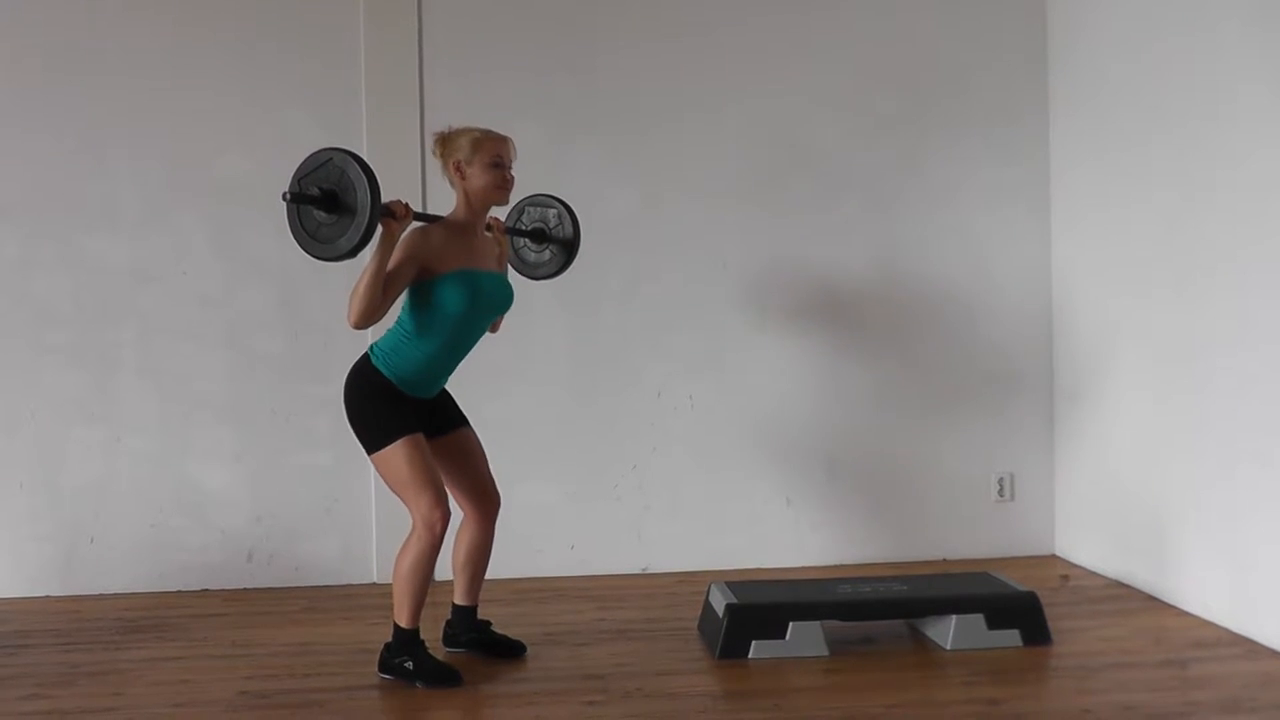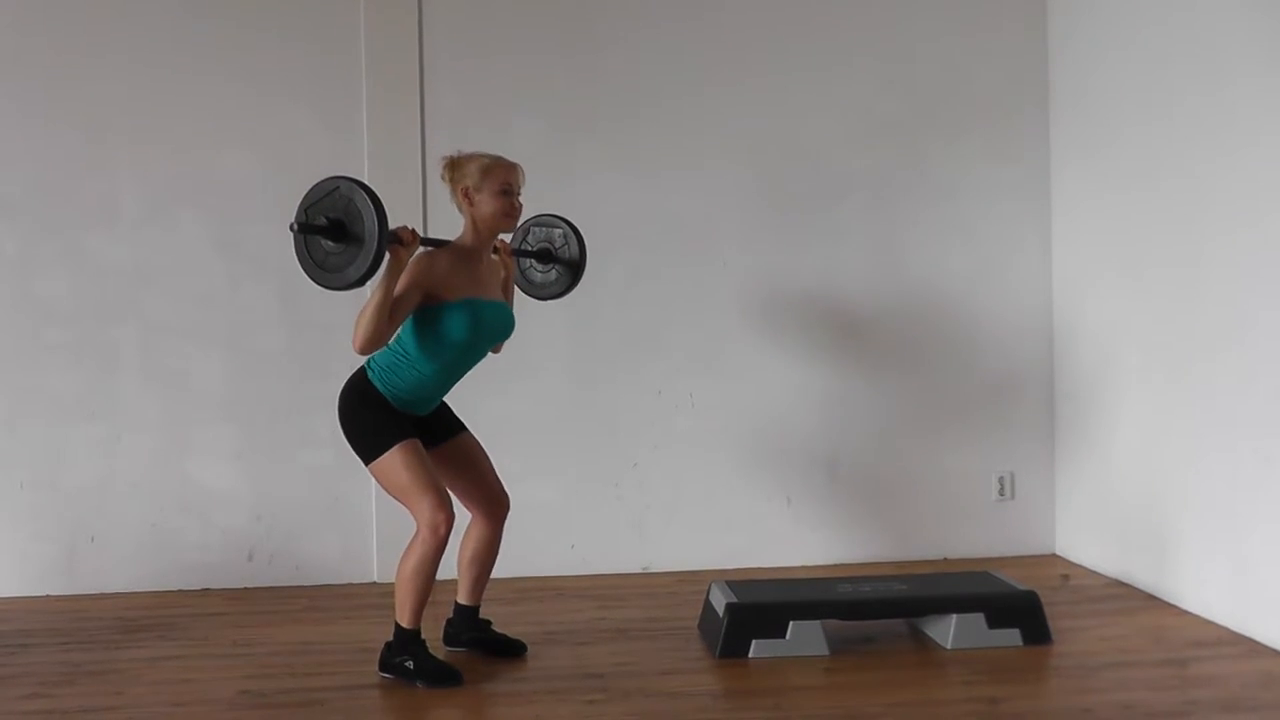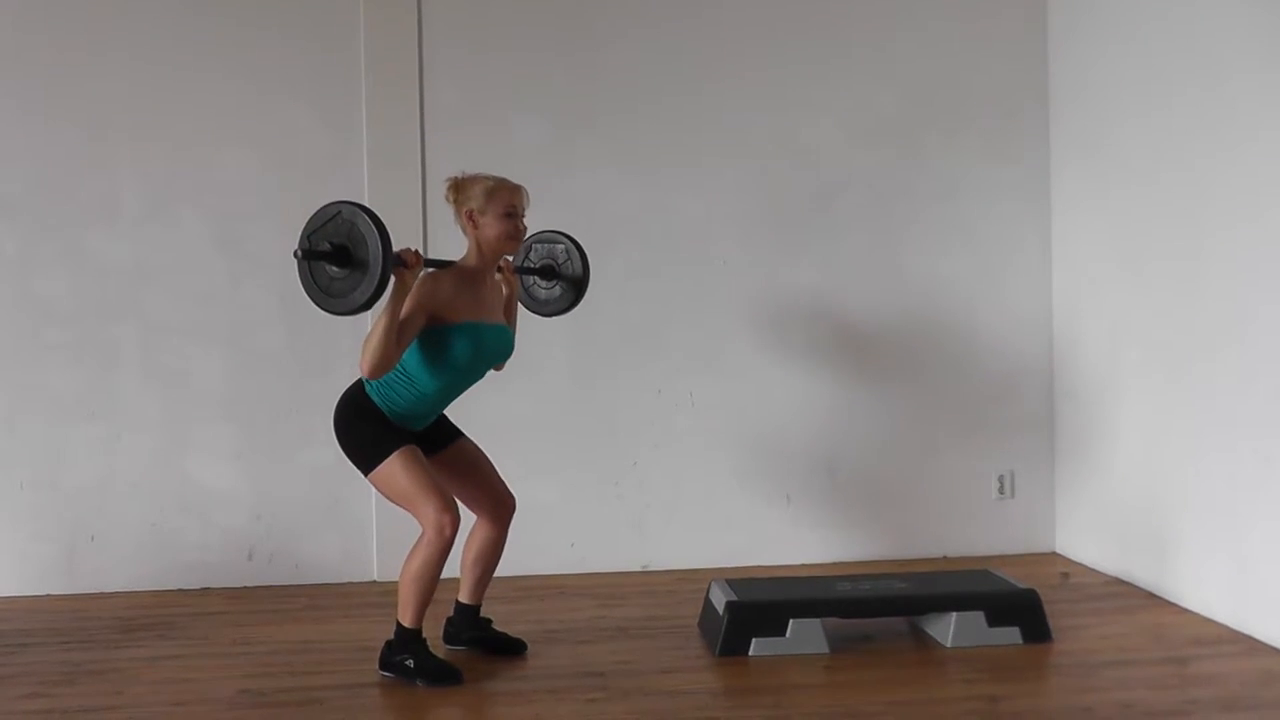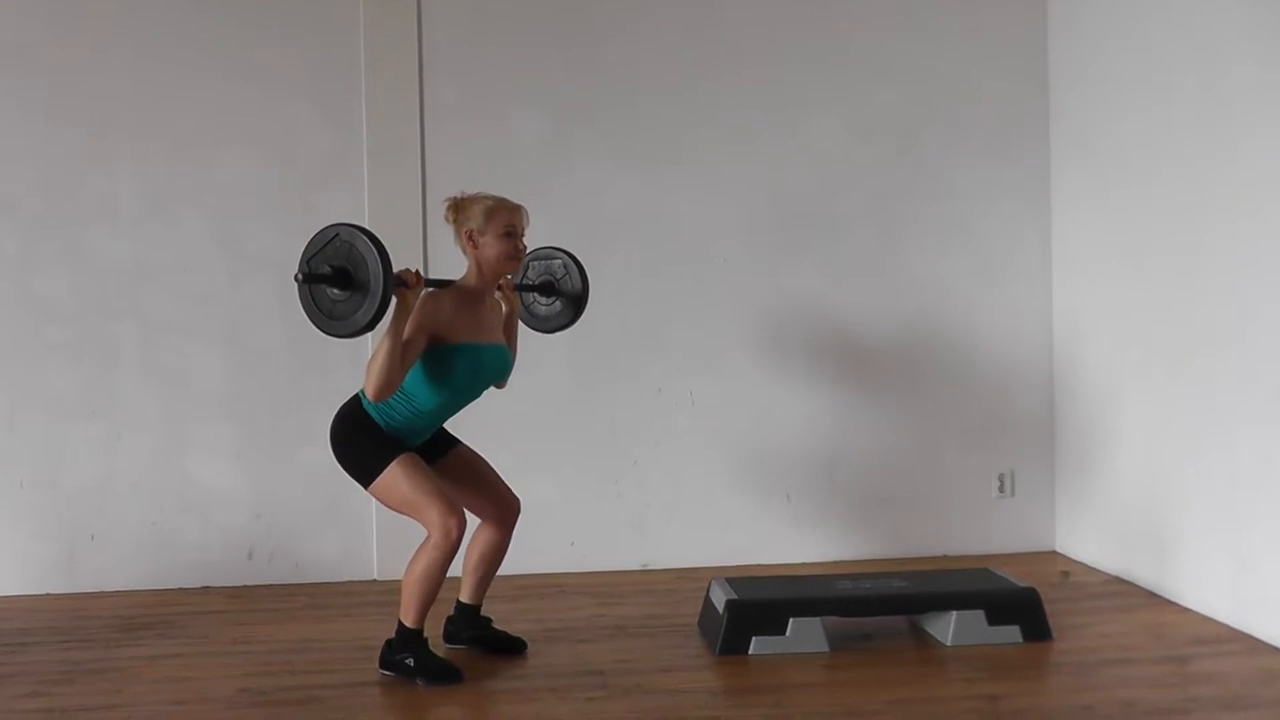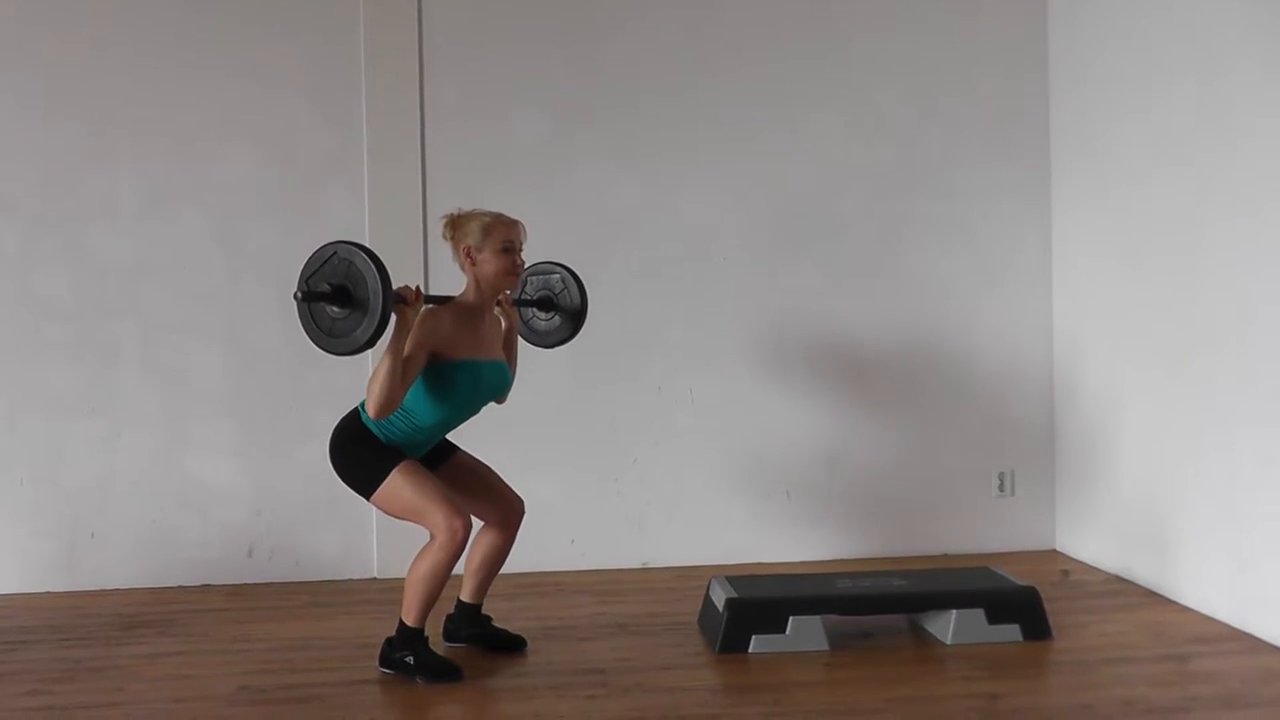
dt=0.2s
person 1, frame 1
left shoulder: (484, 242)
right shoulder: (427, 241)
left elbow: (491, 322)
right elbow: (360, 316)
right wrist: (387, 238)
left hip: (426, 393)
right hip: (378, 392)
left knee: (484, 504)
right knee: (432, 515)
left ankle: (464, 624)
right ankle: (401, 650)
person 1, frame 2
left shoulder: (488, 266)
right shoulder: (433, 265)
left elbow: (493, 342)
right elbow: (365, 341)
right wrist: (395, 264)
left hip: (423, 407)
right hip: (372, 405)
left knee: (493, 505)
right knee: (436, 517)
left ankle: (465, 623)
right ankle: (401, 649)
person 1, frame 3
left shoulder: (491, 287)
right shoulder: (437, 286)
left elbow: (497, 360)
right elbow: (372, 367)
right wrist: (401, 286)
left hip: (419, 420)
right hip: (368, 417)
left knee: (499, 506)
right knee: (441, 519)
left ankle: (465, 622)
right ankle: (402, 648)
person 1, frame 4
left shoulder: (490, 306)
right shoulder: (437, 307)
left elbow: (499, 378)
right elbow: (377, 389)
right wrist: (403, 308)
left hip: (417, 433)
right hip: (366, 431)
left knee: (503, 508)
right knee: (446, 522)
left ankle: (465, 621)
right ankle: (402, 648)
person 1, frame 5
left shoulder: (490, 322)
right shoulder: (438, 323)
left elbow: (498, 393)
right elbow: (379, 406)
right wrist: (403, 325)
left hip: (418, 445)
right hip: (365, 444)
left knee: (508, 510)
right knee: (452, 525)
left ankle: (465, 619)
right ankle: (403, 646)
